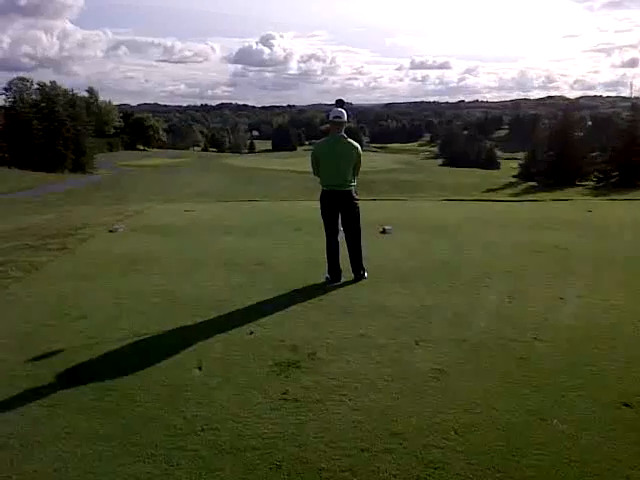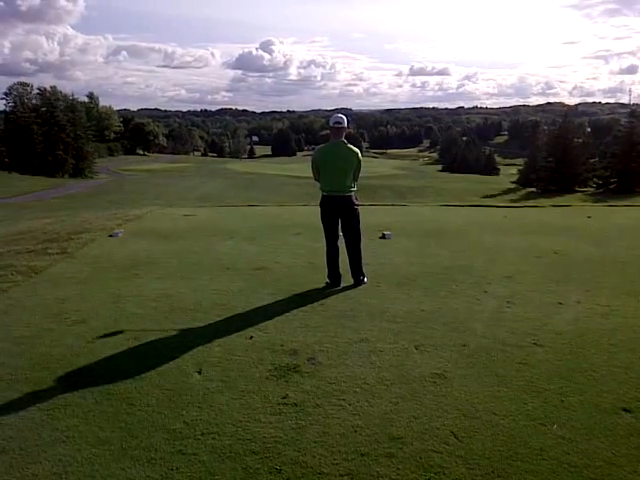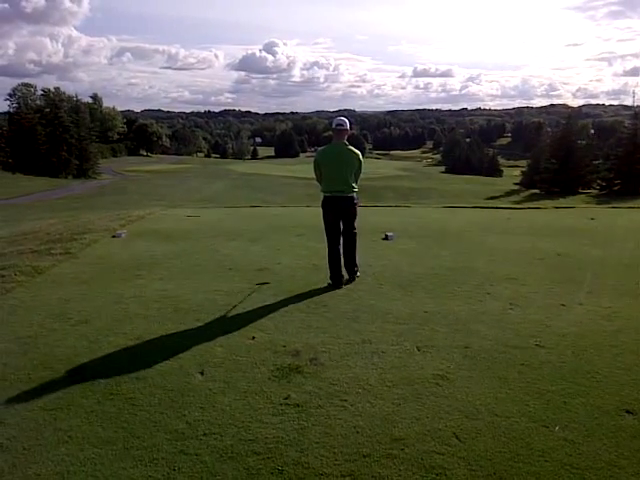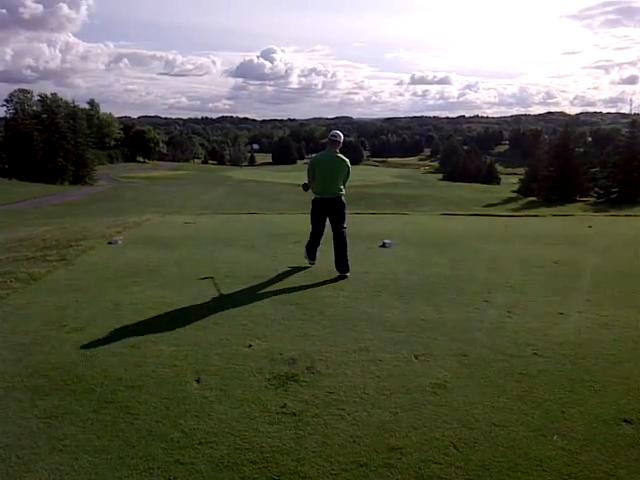
dt=1s
person 1, frame 1
left shoulder: (319, 147)
right shoulder: (354, 147)
left elbow: (316, 172)
right elbow: (356, 173)
left hip: (328, 195)
right hip: (348, 194)
left knee: (331, 236)
right knee: (353, 235)
left ankle: (334, 274)
right ankle: (358, 272)
person 1, frame 2
left shoulder: (319, 152)
right shoulder: (354, 153)
left elbow: (317, 177)
right elbow: (355, 178)
left hip: (328, 200)
right hip: (348, 200)
left knee: (331, 241)
right knee: (353, 241)
left ankle: (334, 279)
right ankle: (358, 277)
person 1, frame 3
left shoulder: (321, 153)
right shoulder: (356, 154)
left elbow: (319, 179)
right elbow: (356, 179)
left hip: (330, 201)
right hip: (349, 200)
left knee: (333, 241)
right knee: (350, 237)
left ankle: (336, 279)
right ankle: (352, 271)
person 1, frame 4
left shoulder: (315, 159)
right shoulder: (345, 162)
left elbow: (310, 182)
right elbow: (343, 183)
left hip: (320, 201)
right hip: (337, 201)
left knee: (316, 231)
right knee: (340, 235)
left ankle: (311, 256)
right ankle: (343, 268)
